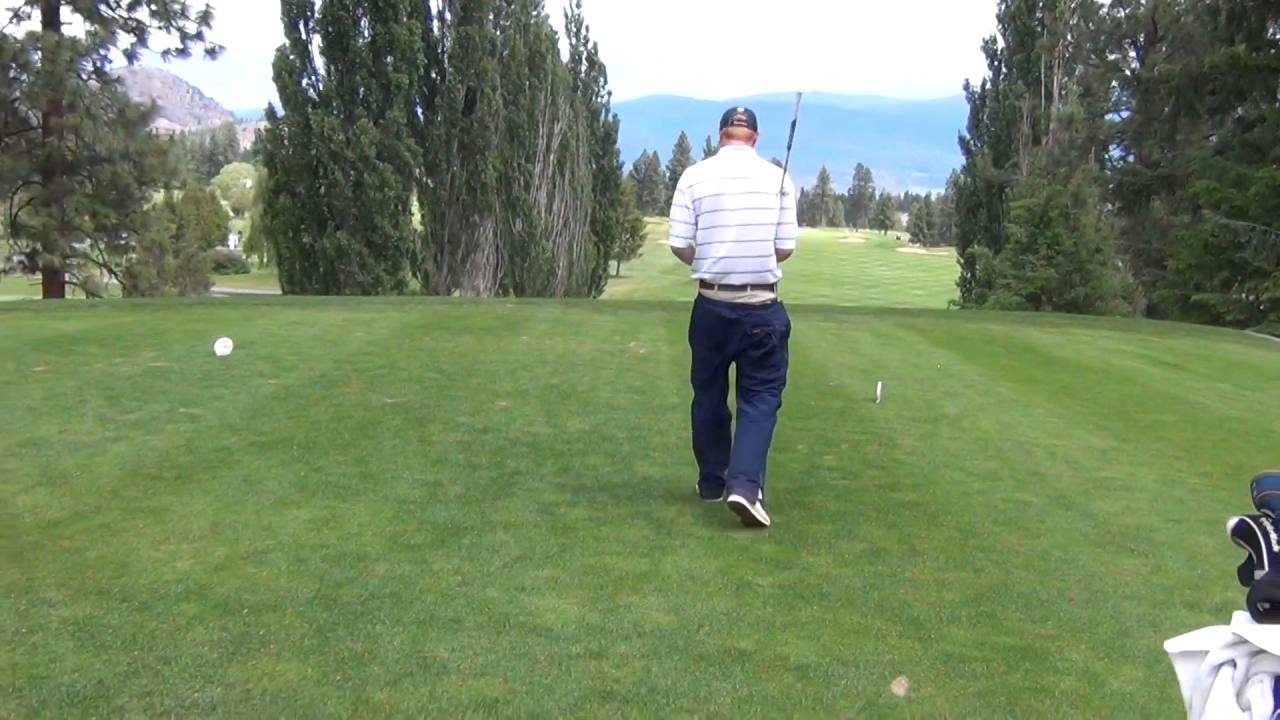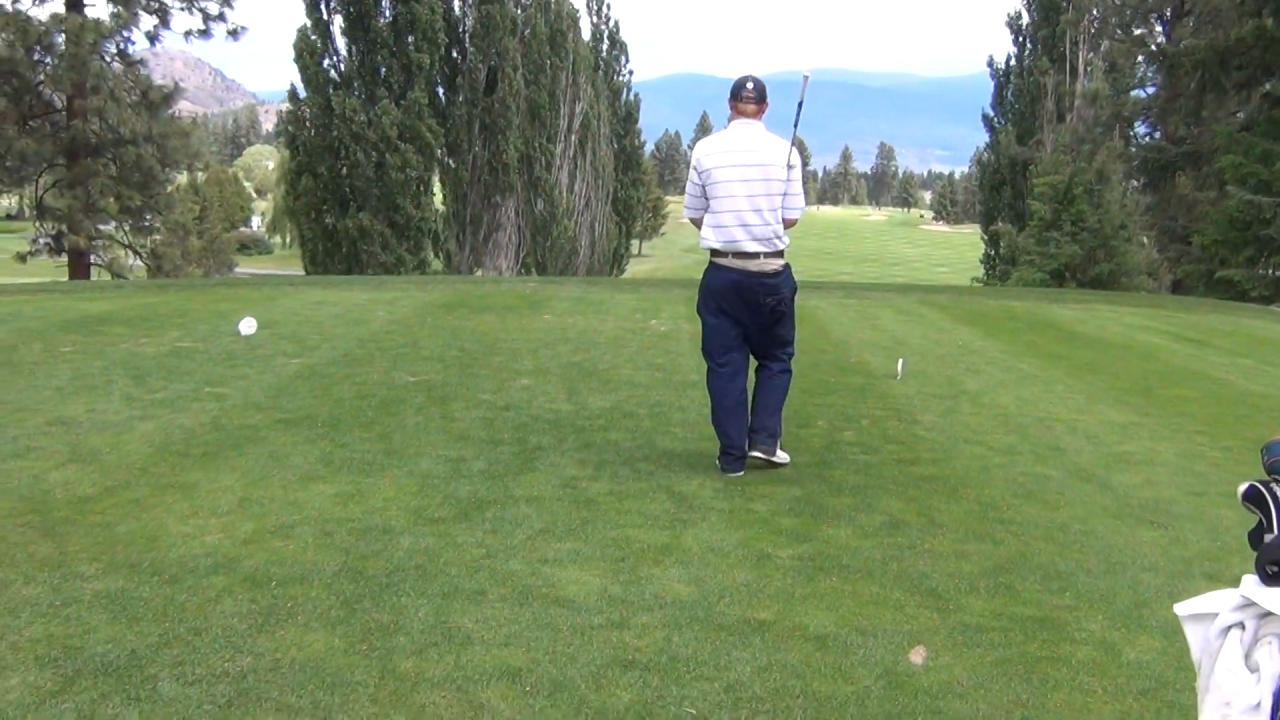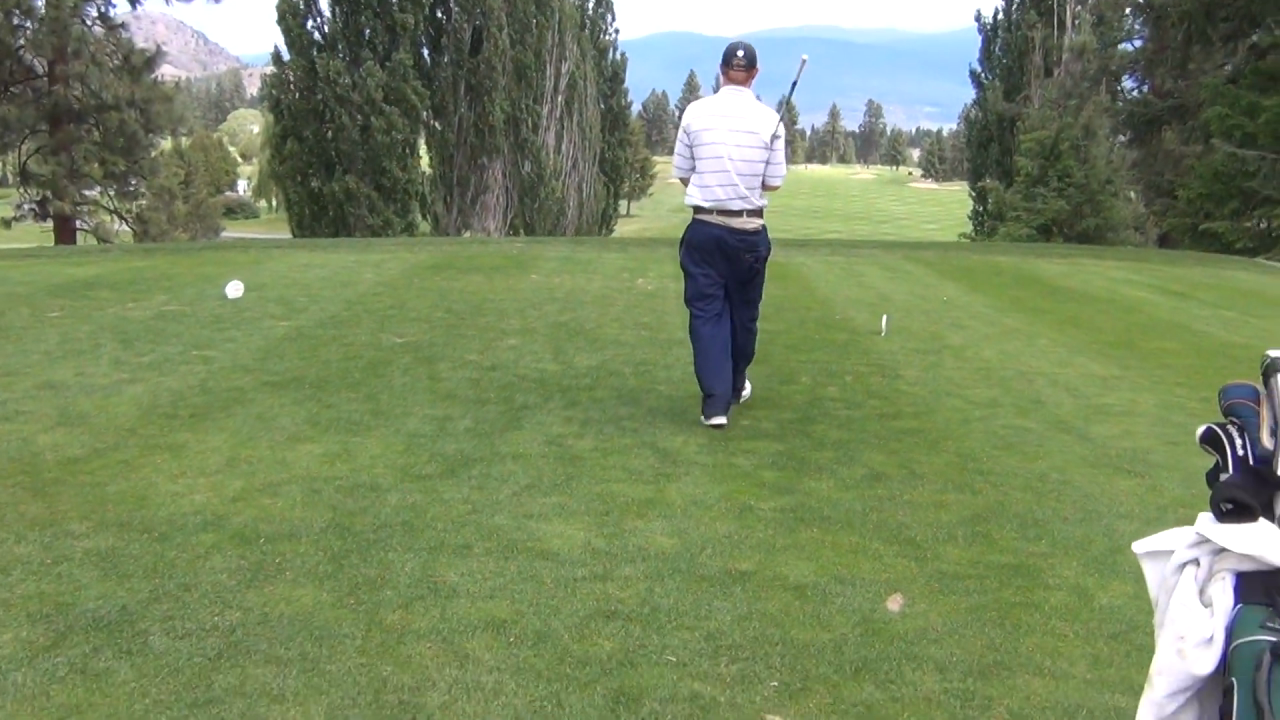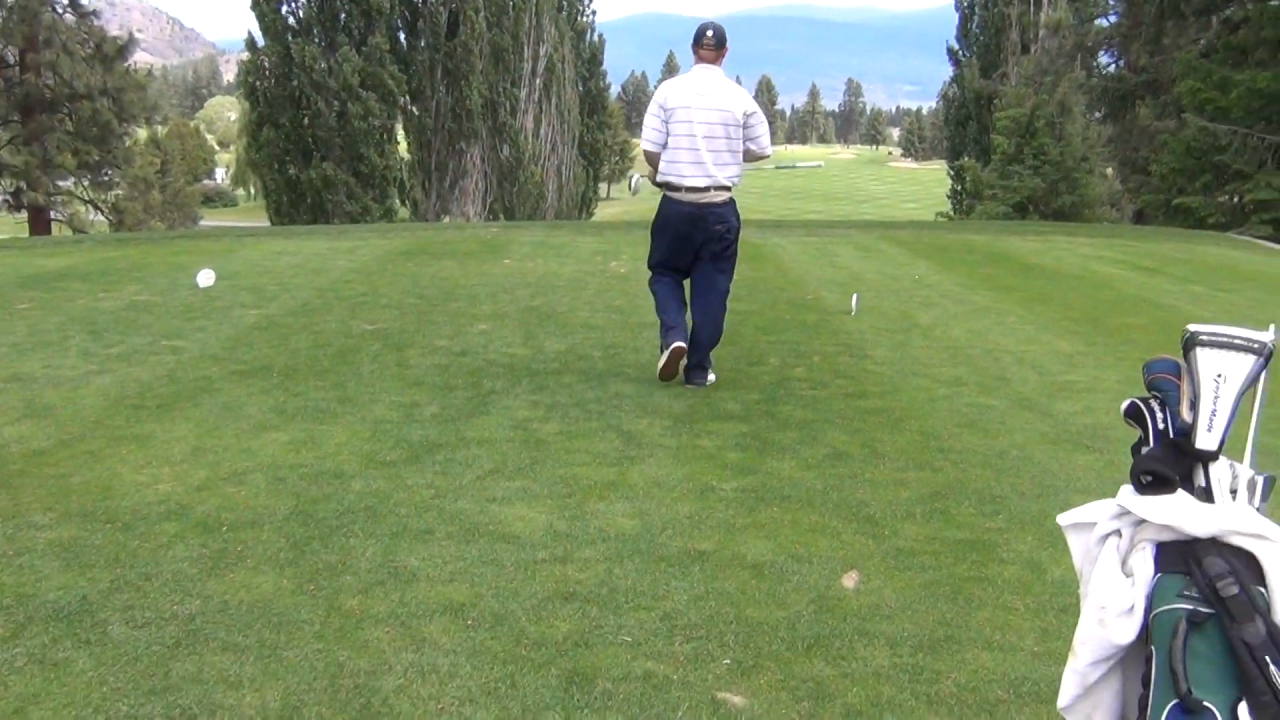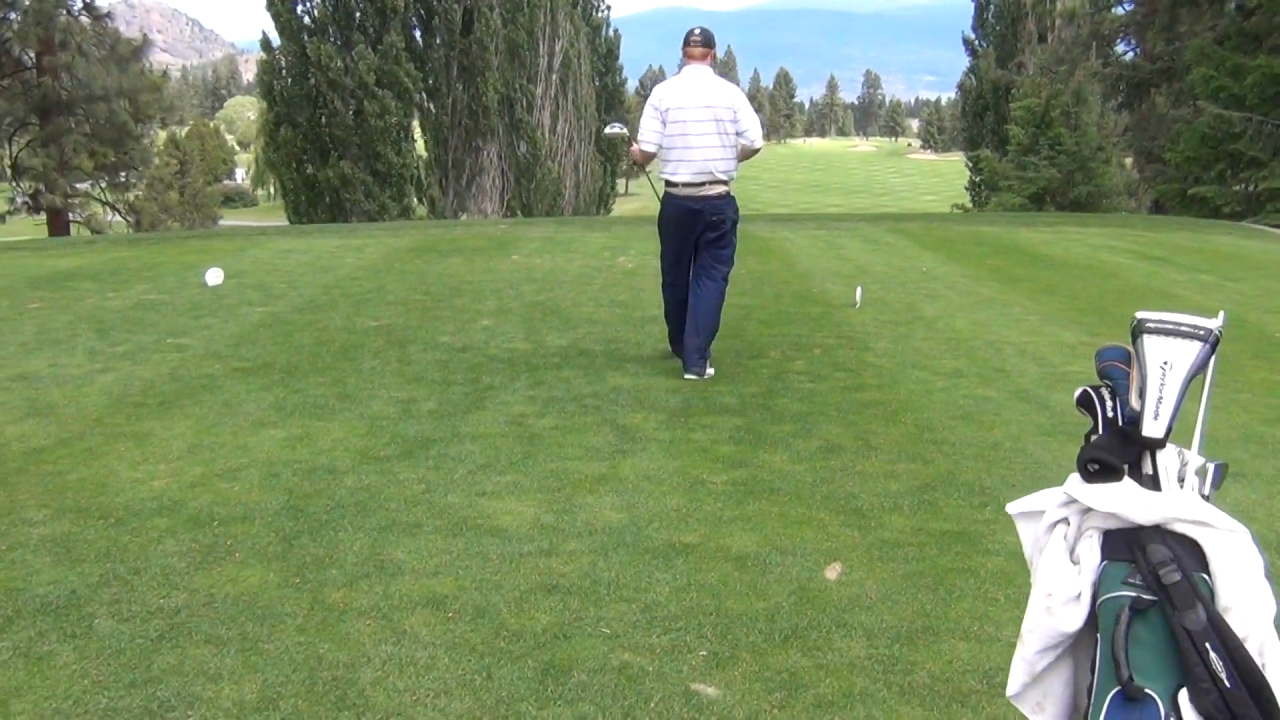
dt=0.3s
person 1, frame 1
left shoulder: (695, 176)
right shoulder: (777, 177)
left elbow: (679, 245)
right elbow: (785, 248)
left hip: (712, 304)
right hip: (761, 307)
left knee: (708, 396)
right knee: (760, 401)
left ankle: (711, 481)
right ankle: (744, 485)
person 1, frame 2
left shoulder: (705, 149)
right shoulder: (784, 150)
left elbow: (694, 215)
right elbow: (792, 217)
left hip: (722, 272)
right hip: (771, 272)
left knee: (725, 364)
right knee: (774, 359)
left ankle: (733, 456)
right ankle: (764, 441)
person 1, frame 3
left shoulder: (696, 112)
right shoulder: (769, 119)
left elbow: (682, 174)
right elbow: (774, 183)
left hip: (704, 229)
right hip: (749, 231)
left knee: (707, 316)
right knee: (744, 315)
left ankle: (715, 403)
right ankle: (733, 387)
person 1, frame 4
left shoulder: (668, 90)
right shoulder: (740, 97)
left elbow: (650, 150)
right elbow: (763, 149)
left wrist: (657, 172)
left hip: (676, 204)
right hip: (719, 208)
left knee: (665, 276)
right knee: (712, 288)
left ankle: (674, 337)
right ankle: (698, 369)
person 1, frame 5
left shoulder: (663, 92)
right shoulder: (729, 92)
left elbow: (647, 151)
right elbow: (754, 143)
left wrist: (637, 156)
left hip: (676, 199)
right hip: (717, 200)
left knee: (675, 276)
right knee: (711, 278)
left ankle: (681, 346)
right ankle: (696, 359)
